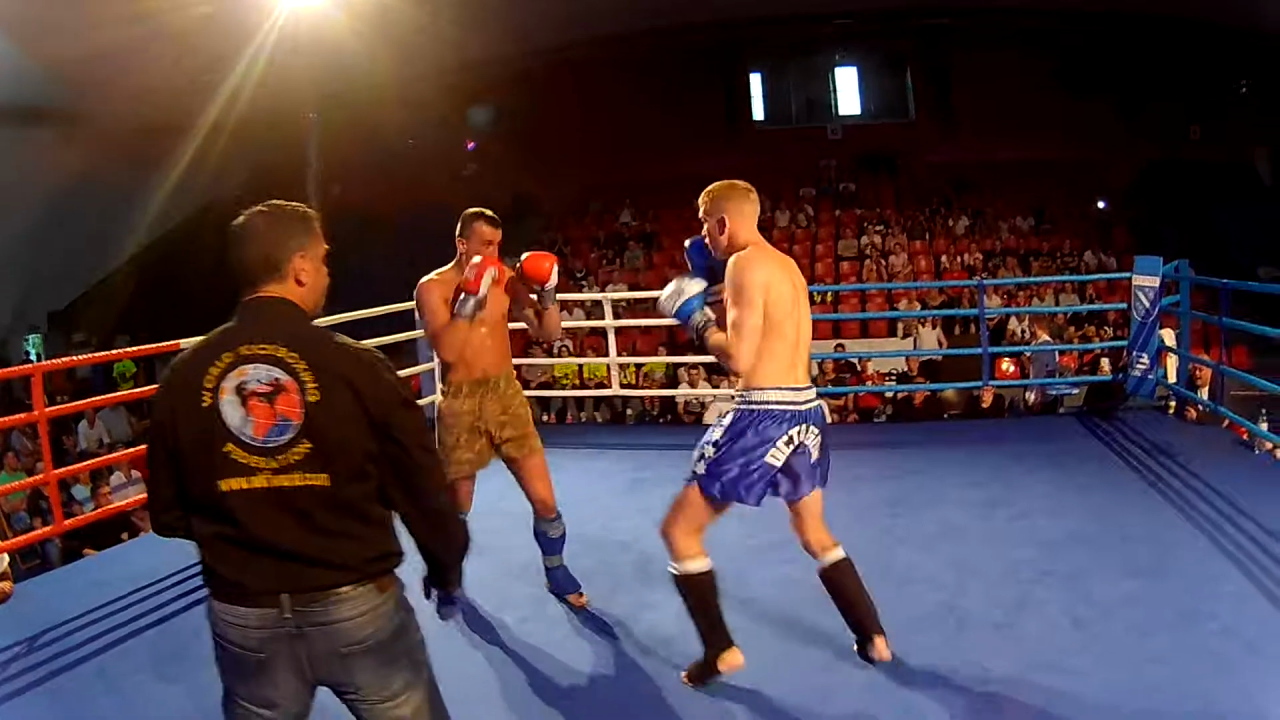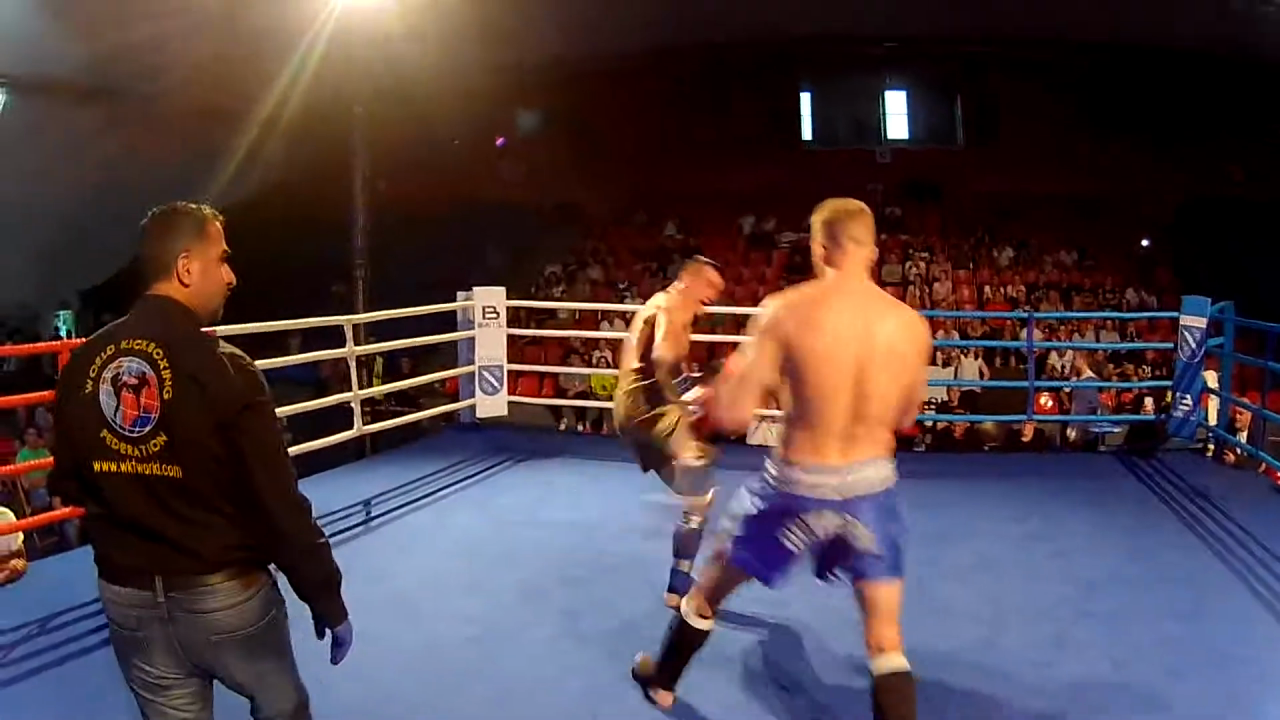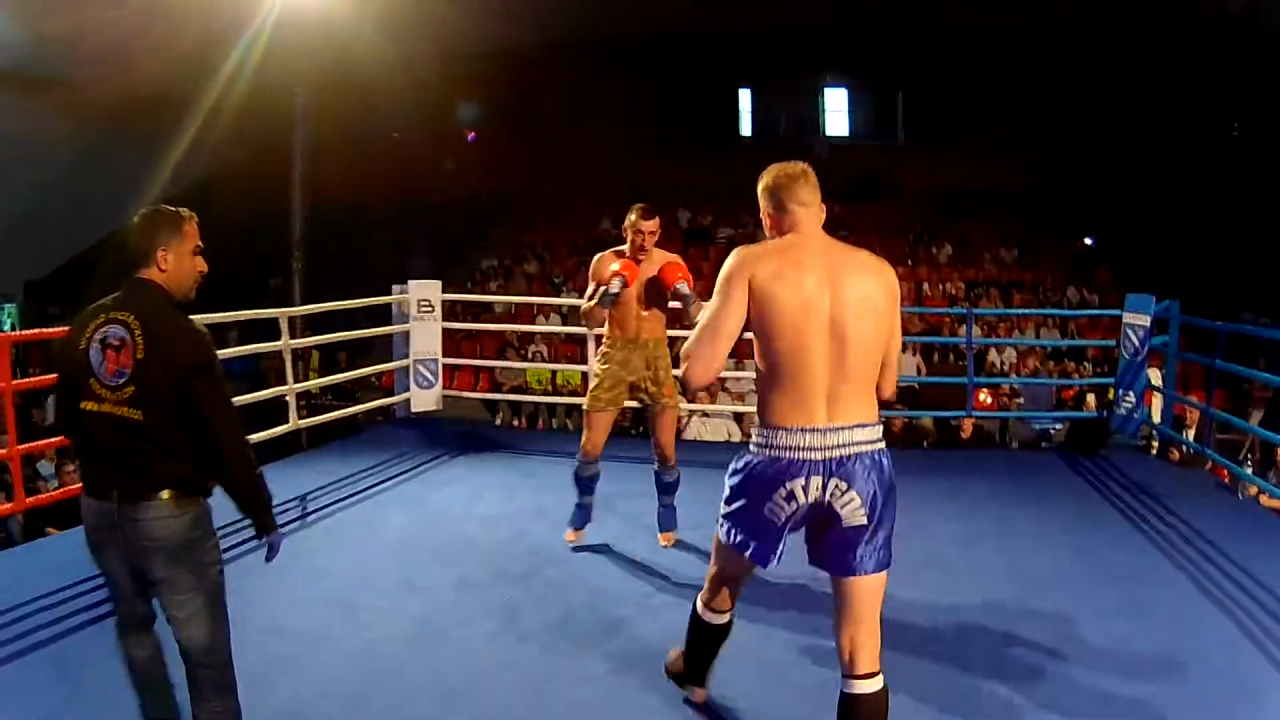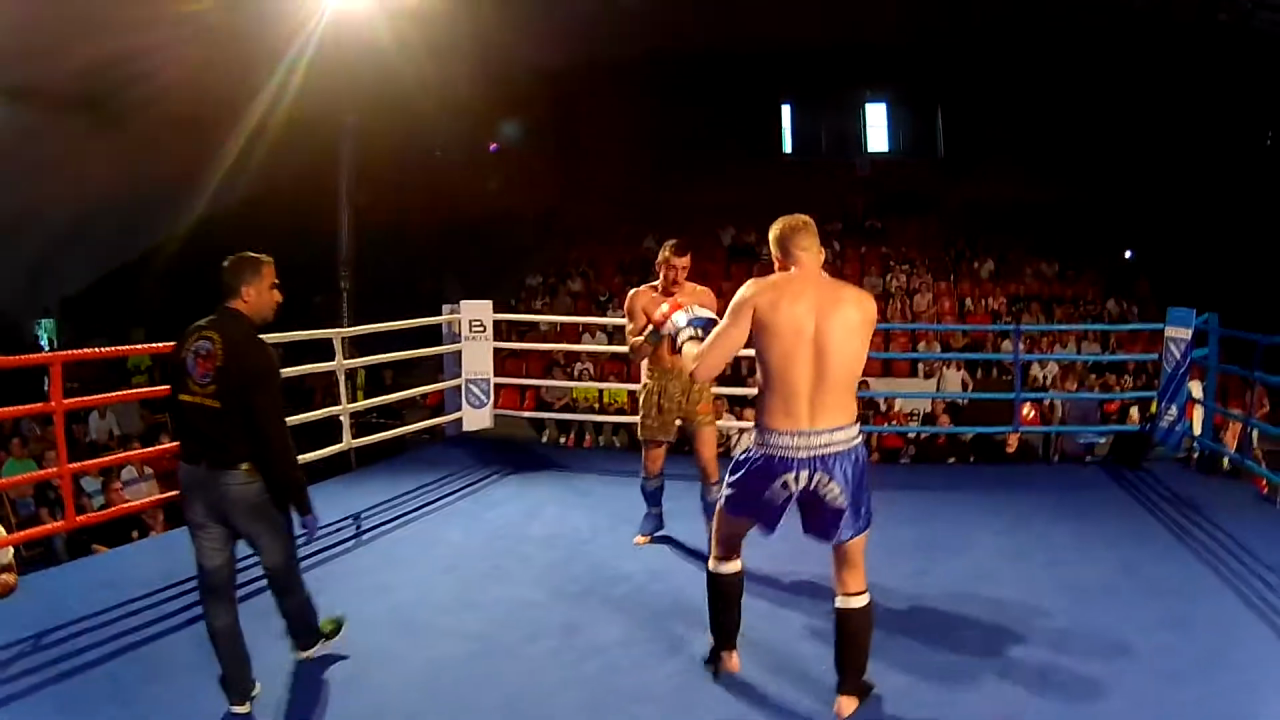
dt=0.7s
person 1, frame 1
left shoulder: (745, 266)
right shoulder: (785, 266)
left elbow: (742, 359)
left wrist: (695, 312)
right wrist: (713, 279)
left hip: (763, 418)
right hip: (804, 412)
left knee: (679, 531)
right knee: (815, 538)
left ankle: (720, 650)
right ankle: (872, 637)
person 1, frame 2
left shoulder: (785, 312)
right shoulder: (912, 325)
left elbow: (725, 413)
left hip: (794, 487)
right hip: (872, 488)
left knee: (715, 588)
right knee: (886, 645)
left ankle: (663, 678)
person 1, frame 3
left shoulder: (750, 264)
right shoulder: (881, 274)
left elbow: (696, 372)
right elbow: (885, 387)
left wrist: (712, 318)
left hip: (780, 459)
right hip: (861, 459)
left knee: (724, 580)
right knee: (861, 644)
person 1, frame 4
left shoulder: (758, 294)
right shoulder: (863, 304)
left elbow: (702, 370)
left wrist: (681, 330)
left hip: (775, 453)
right hip: (839, 451)
left knee: (724, 542)
right knee: (851, 576)
left ankle: (725, 649)
person 2, frame 1
left shoulder: (183, 378)
right shoulder: (357, 367)
left elbow: (168, 514)
right elbow: (424, 492)
right wrist: (446, 570)
left hip: (244, 618)
right hip: (357, 609)
person 2, frame 2
left shoulder: (83, 364)
right shoulder: (221, 368)
left elbow: (69, 483)
right elbow: (276, 503)
right wrist: (327, 600)
left hip: (129, 598)
right hip: (227, 596)
person 2, frame 3
left shoulder: (86, 325)
right shoulder: (182, 336)
left elbow: (69, 420)
right elbow: (225, 442)
right wrist: (264, 517)
left hip: (100, 511)
right hip: (169, 514)
left knee: (133, 624)
right knee: (205, 655)
person 2, frame 4
left shoulder: (190, 339)
right shoulder: (253, 352)
left elbow: (180, 408)
right elbow: (273, 438)
right wrist: (302, 502)
left hip: (195, 476)
right hip: (245, 480)
left knee: (215, 584)
right knee: (282, 569)
left ankle: (239, 690)
right ankle: (307, 638)
person 3, frame 1
left shoulder: (507, 278)
right shoulder: (432, 287)
left elbow: (548, 334)
right elbow: (448, 351)
left wrist: (547, 290)
right wrist: (470, 299)
left hip: (507, 397)
right hip: (460, 405)
left knee: (544, 501)
right knee: (458, 508)
left ankle: (558, 576)
person 3, frame 2
left shoulder: (675, 316)
right shoulder: (672, 306)
right elbow: (663, 354)
right wrist: (692, 390)
left hip: (653, 406)
right hip: (646, 400)
left knee: (697, 496)
left ankle: (678, 584)
person 3, frame 3
left shoulder: (671, 263)
right shoulder: (604, 262)
left elbow: (693, 318)
right elbow: (589, 321)
left wrist: (688, 296)
right wrist: (606, 294)
left hip: (656, 356)
right hip: (615, 356)
left knee: (665, 450)
right knee: (590, 446)
left ankle: (667, 511)
right ankle: (583, 509)
person 3, frame 4
left shoulder: (703, 296)
right shoulder: (639, 298)
right elbow: (635, 353)
right wrist: (654, 332)
left hip: (695, 381)
right hip: (657, 383)
left knee: (708, 464)
right knee: (652, 463)
right ankle: (654, 515)
